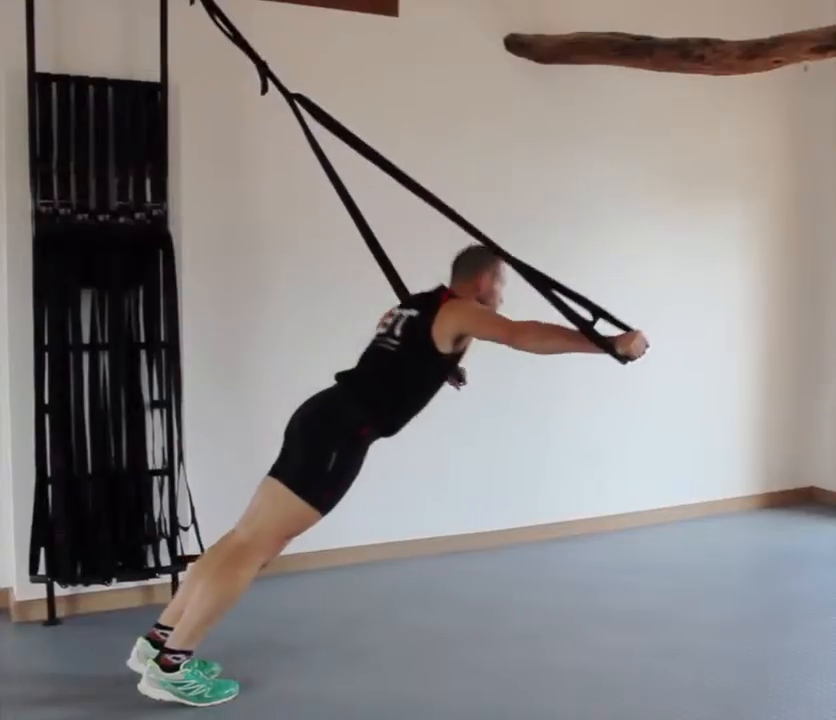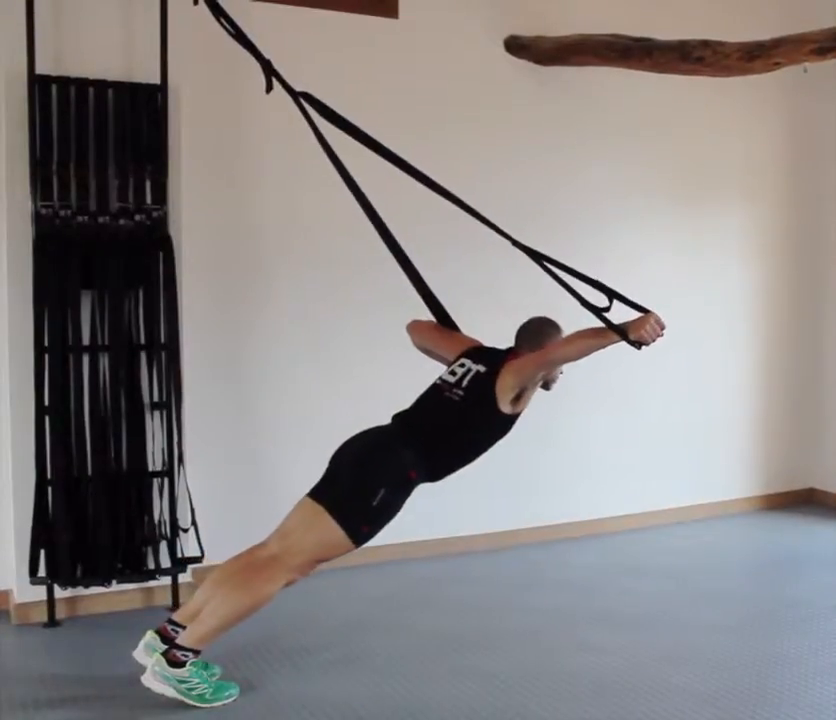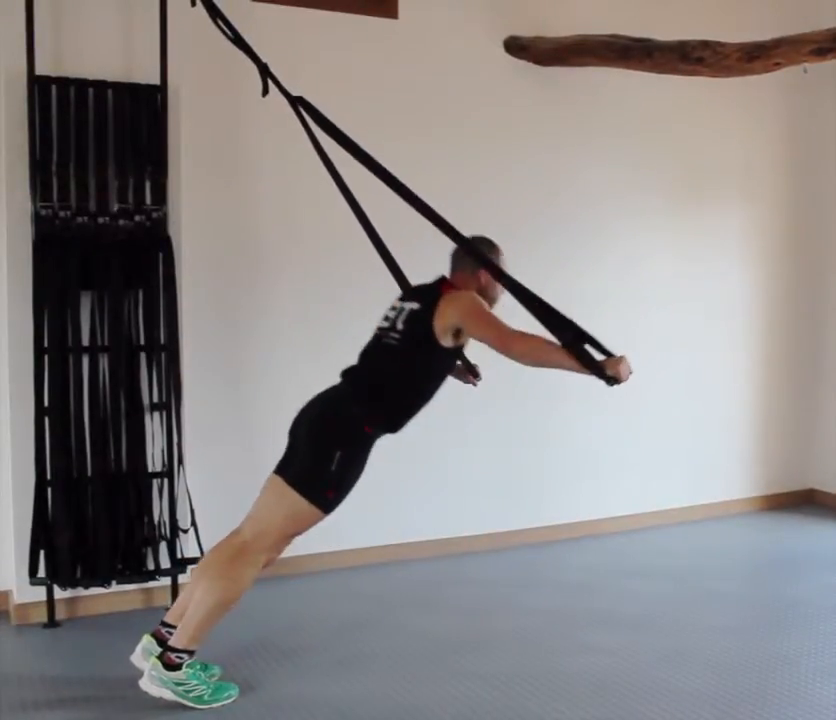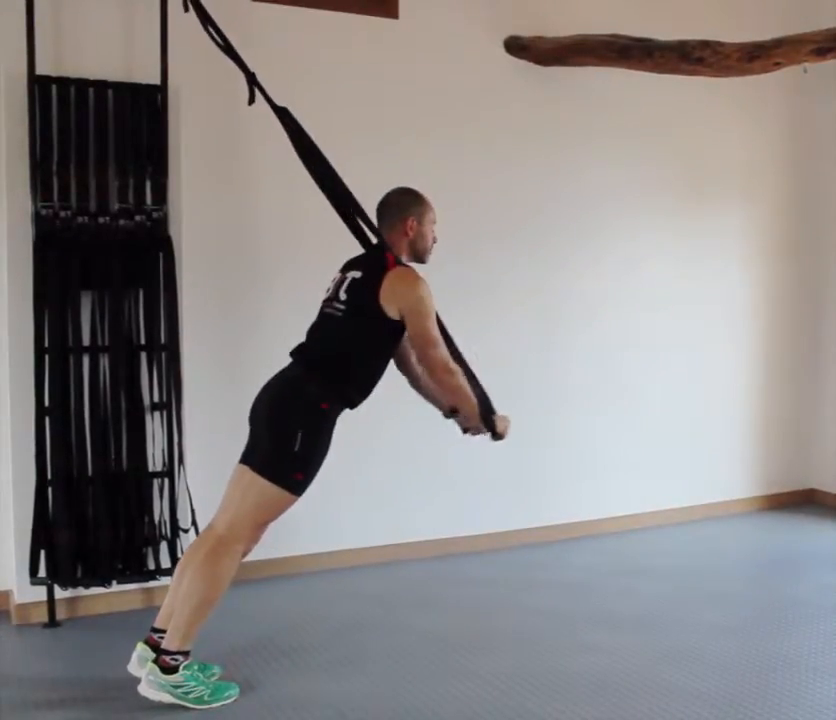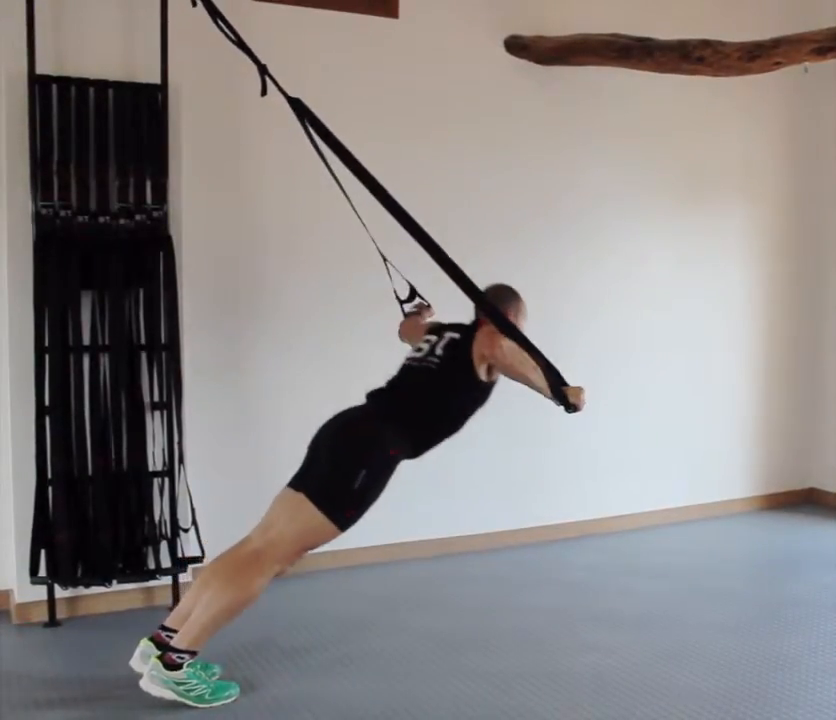
dt=1s
person 1, frame 1
left shoulder: (420, 304)
right shoulder: (460, 314)
right elbow: (526, 334)
right wrist: (612, 343)
left hip: (324, 417)
right hip: (342, 433)
left knee: (250, 537)
right knee: (256, 544)
left ankle: (158, 640)
right ankle: (170, 663)
person 1, frame 2
left shoulder: (474, 354)
right shoulder: (518, 374)
left elbow: (416, 327)
right elbow: (557, 351)
right wrist: (625, 331)
left hip: (370, 451)
right hip: (389, 470)
left knee: (278, 551)
right knee: (285, 560)
left ankle: (167, 635)
right ankle: (177, 660)
person 1, frame 3
left shoulder: (419, 296)
right shoulder: (460, 304)
right elbow: (518, 346)
left wrist: (450, 366)
right wrist: (601, 366)
left hip: (329, 417)
right hip: (344, 432)
left knee: (254, 537)
right knee: (259, 543)
left ankle: (163, 641)
right ankle: (172, 665)
person 1, frame 4
left shoulder: (361, 270)
right shoulder: (406, 282)
left elbow: (407, 358)
right elbow: (438, 365)
left wrist: (451, 409)
right wrist: (483, 417)
left hip: (287, 398)
right hip: (304, 413)
left knee: (231, 532)
right knee: (234, 534)
left ankle: (156, 645)
right ankle: (168, 666)
person 1, frame 5
left shoulder: (442, 334)
right shoulder: (489, 343)
left elbow: (408, 329)
right elbow: (501, 350)
left wrist: (417, 312)
right wrist: (558, 390)
left hip: (349, 432)
right hip: (369, 450)
left knee: (263, 545)
right knee: (270, 553)
left ankle: (163, 642)
right ankle: (174, 663)
